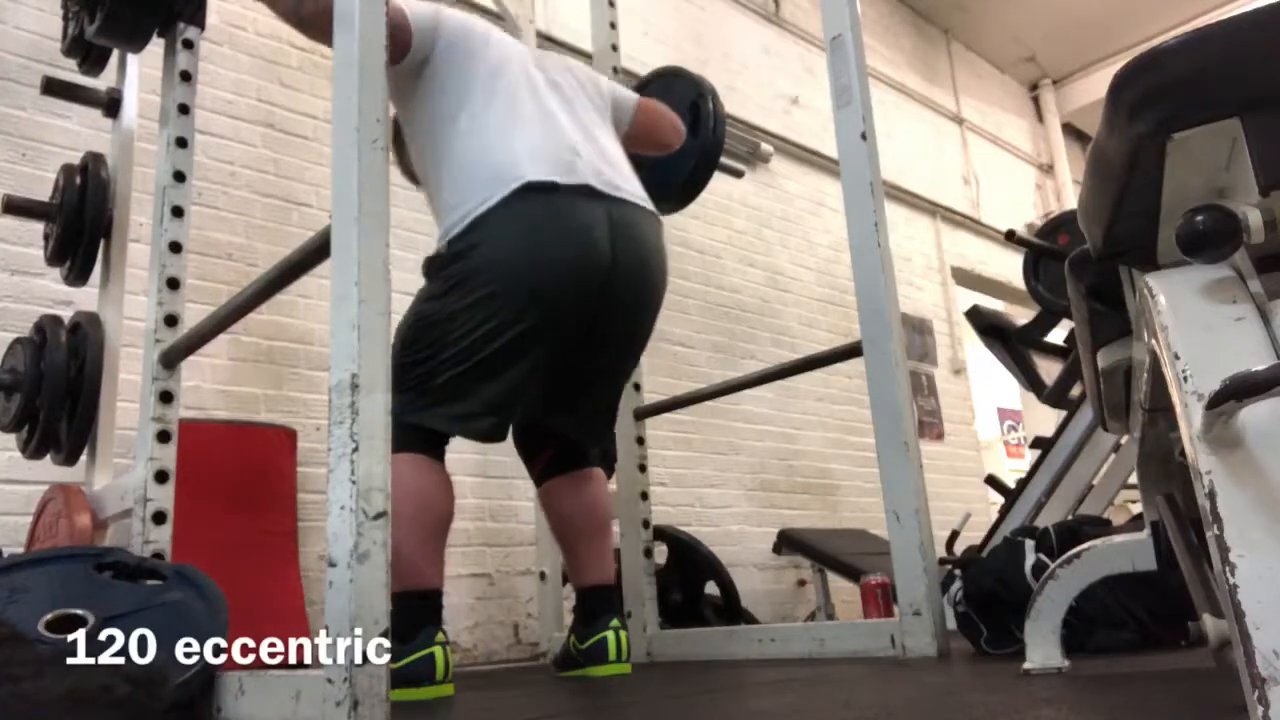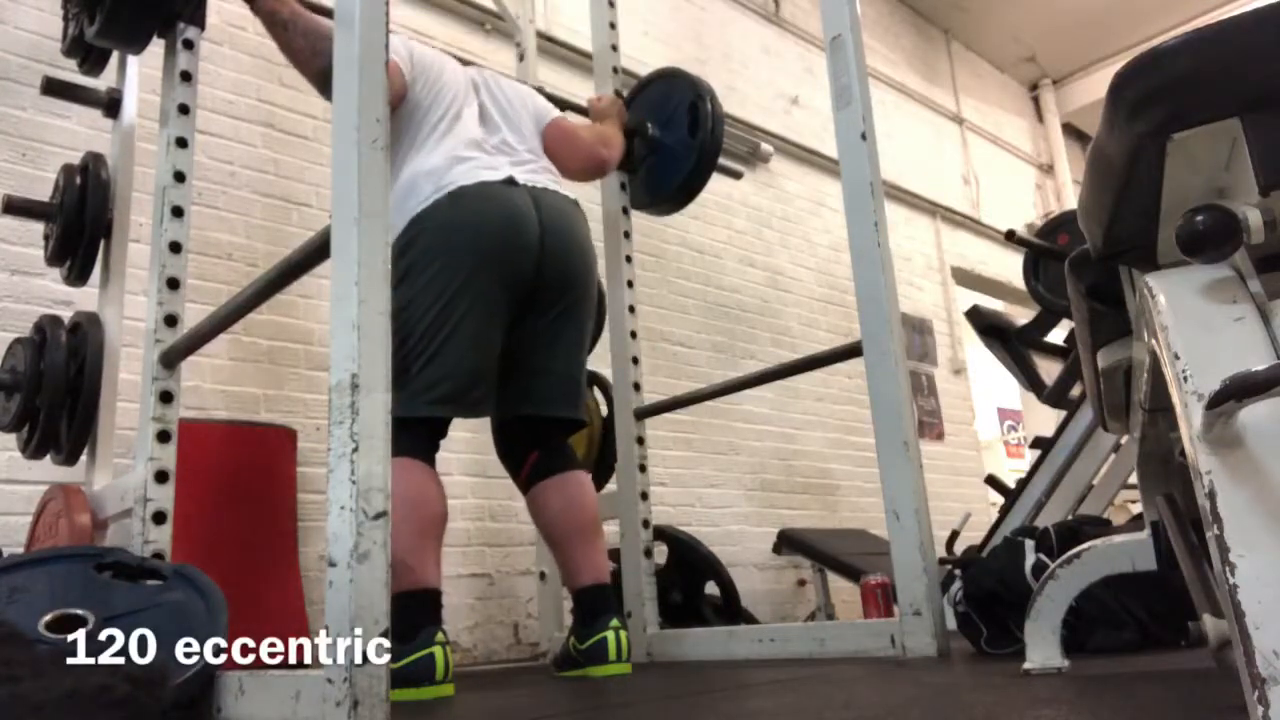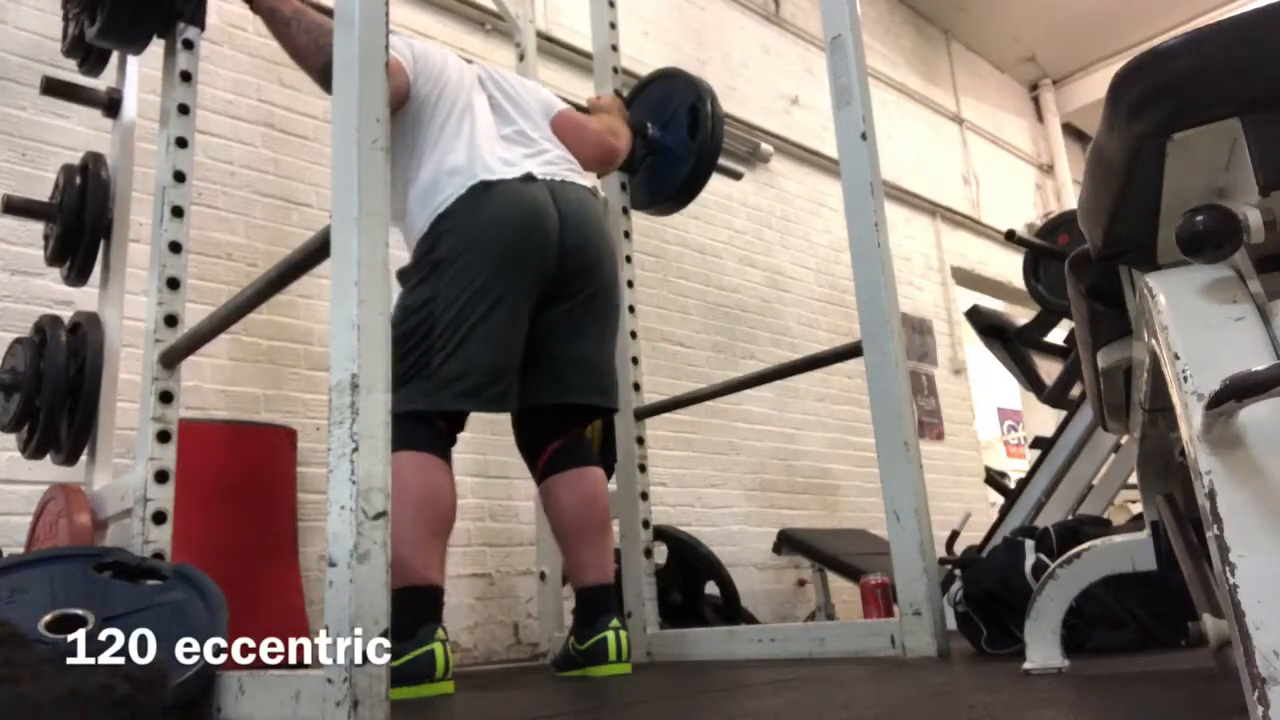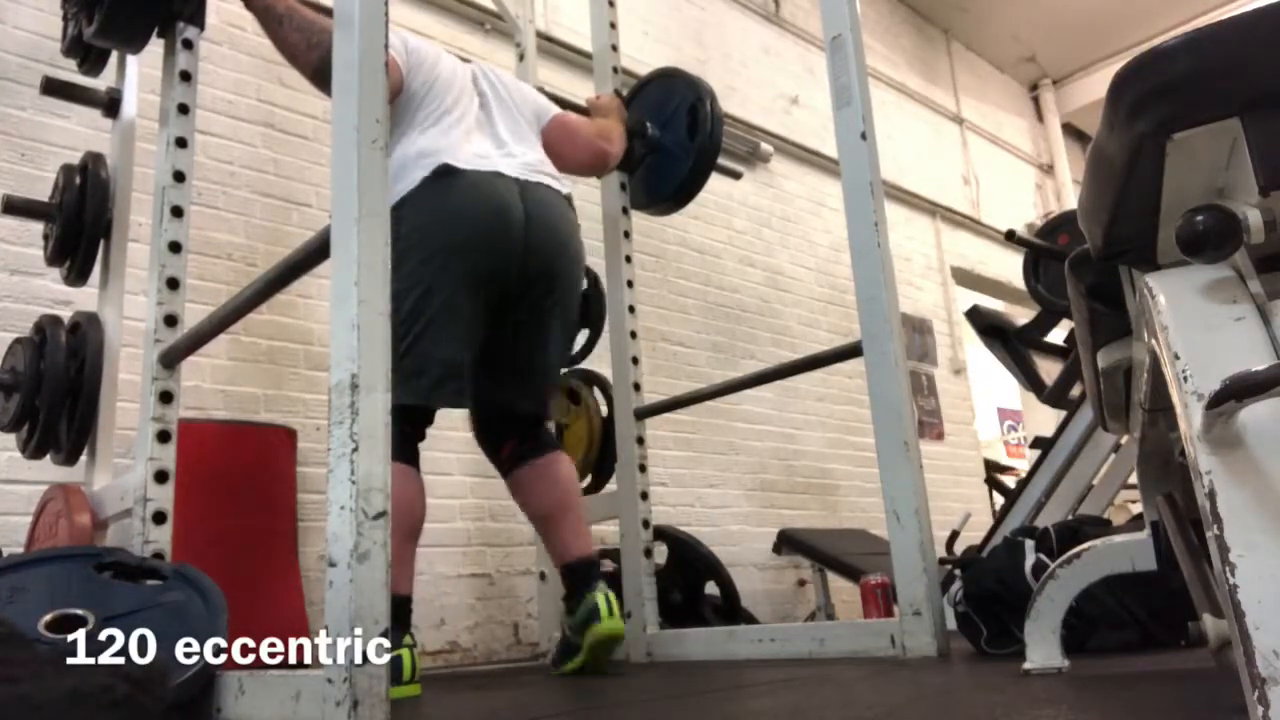
dt=1s
person 1, frame 1
right shoulder: (558, 67)
right elbow: (670, 131)
right wrist: (609, 118)
left hip: (524, 231)
right hip: (634, 241)
left knee: (408, 422)
right knee: (560, 438)
left ankle: (415, 642)
right ankle: (601, 626)
person 1, frame 2
right shoulder: (507, 90)
right elbow: (594, 156)
right wrist: (611, 120)
left hip: (463, 223)
right hip: (560, 229)
left knee: (404, 426)
right knee: (538, 439)
left ankle: (416, 640)
right ankle: (600, 625)
person 1, frame 3
right shoulder: (506, 78)
right elbow: (603, 147)
right wrist: (615, 116)
left hip: (485, 218)
right hip: (579, 221)
left knee: (414, 419)
right knee: (555, 432)
left ankle: (414, 638)
right ankle: (600, 626)
person 1, frame 4
right shoulder: (502, 83)
right elbow: (596, 150)
right wrist: (612, 115)
left hip: (451, 210)
right hip: (549, 223)
left knee: (389, 420)
right knee: (515, 426)
left ankle: (388, 640)
right ankle: (588, 594)
